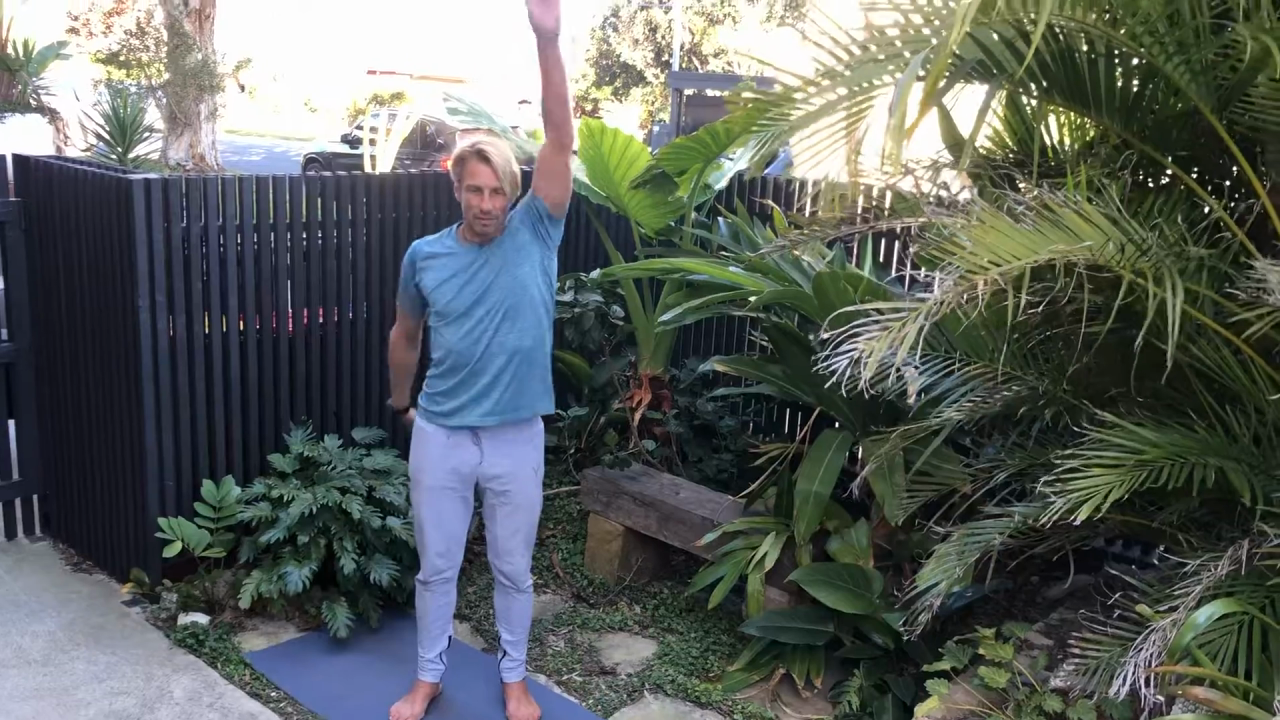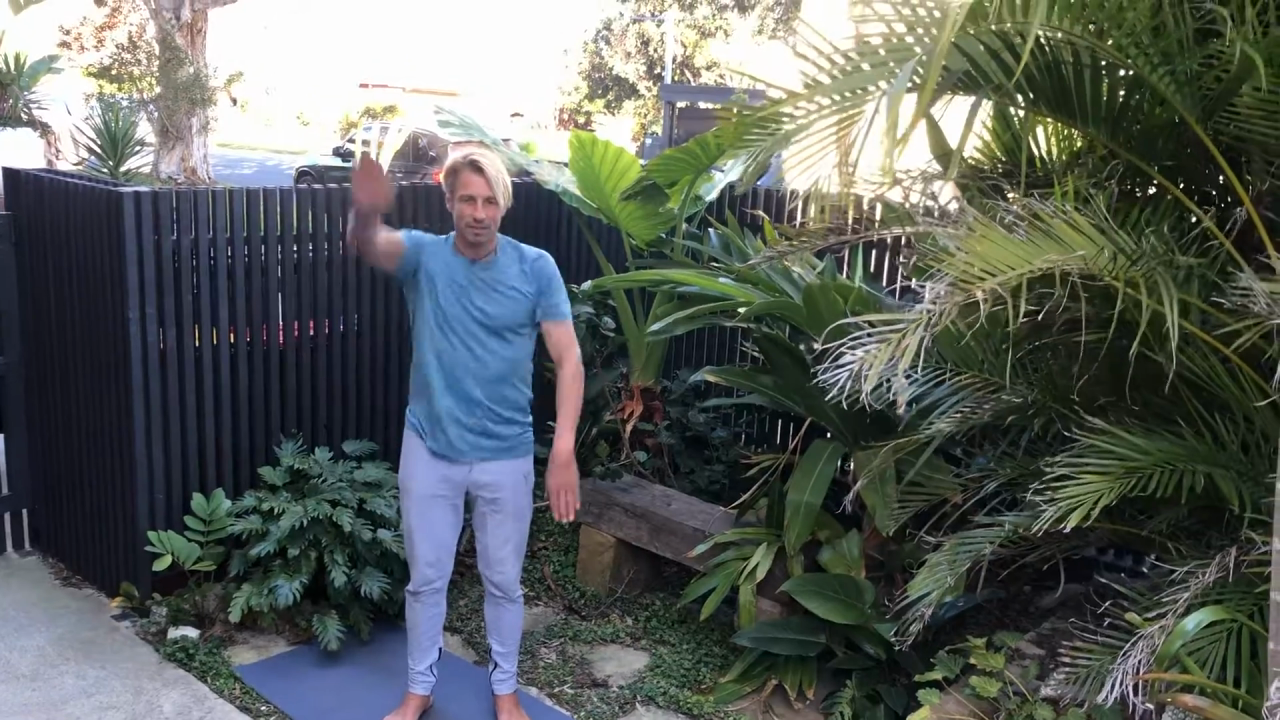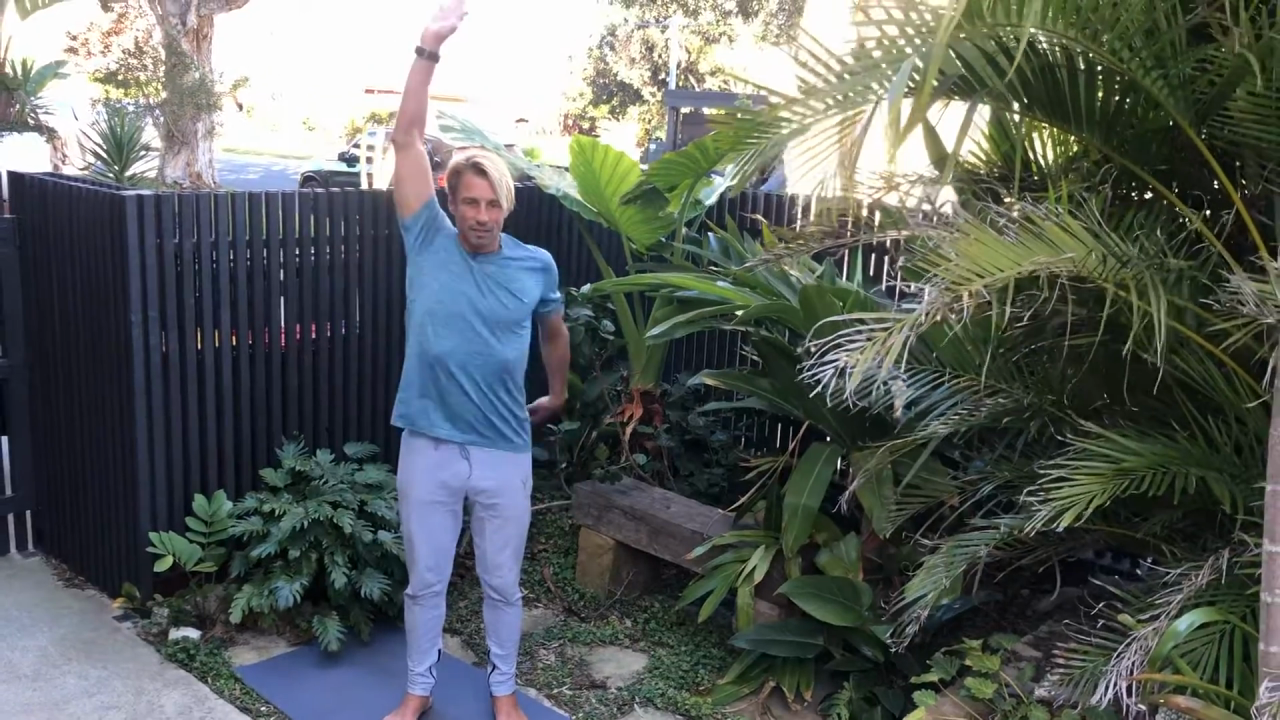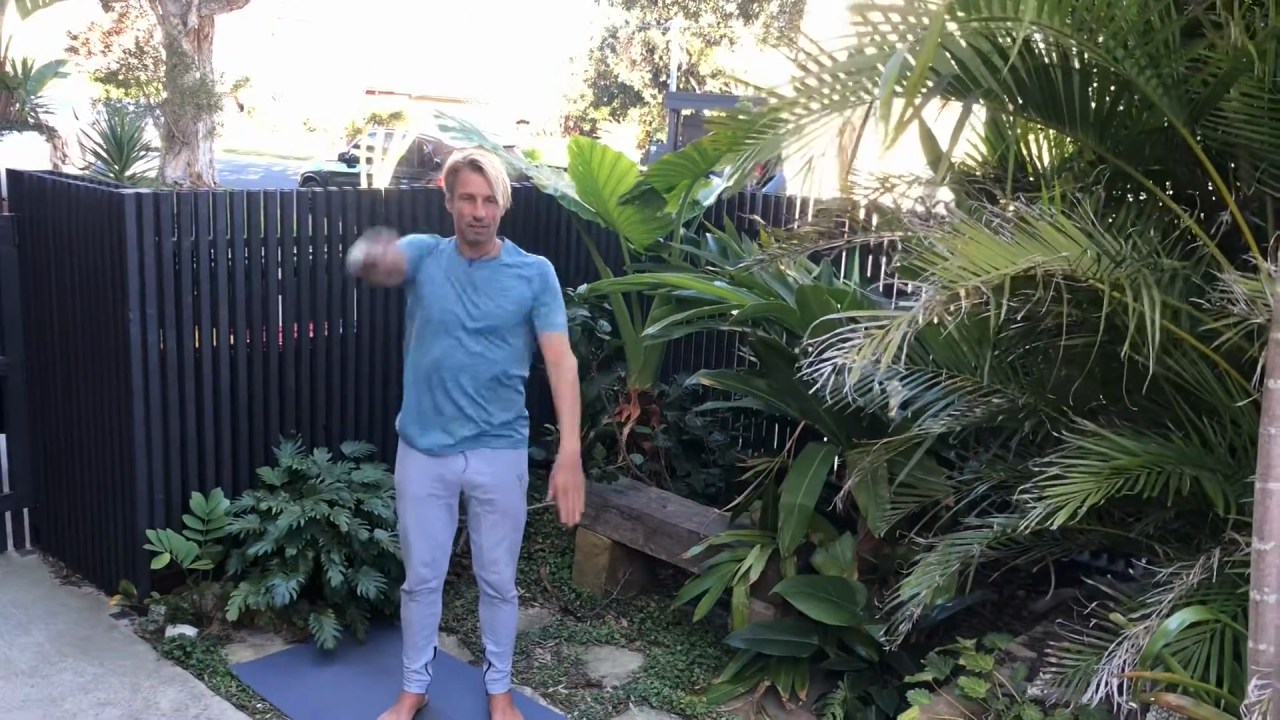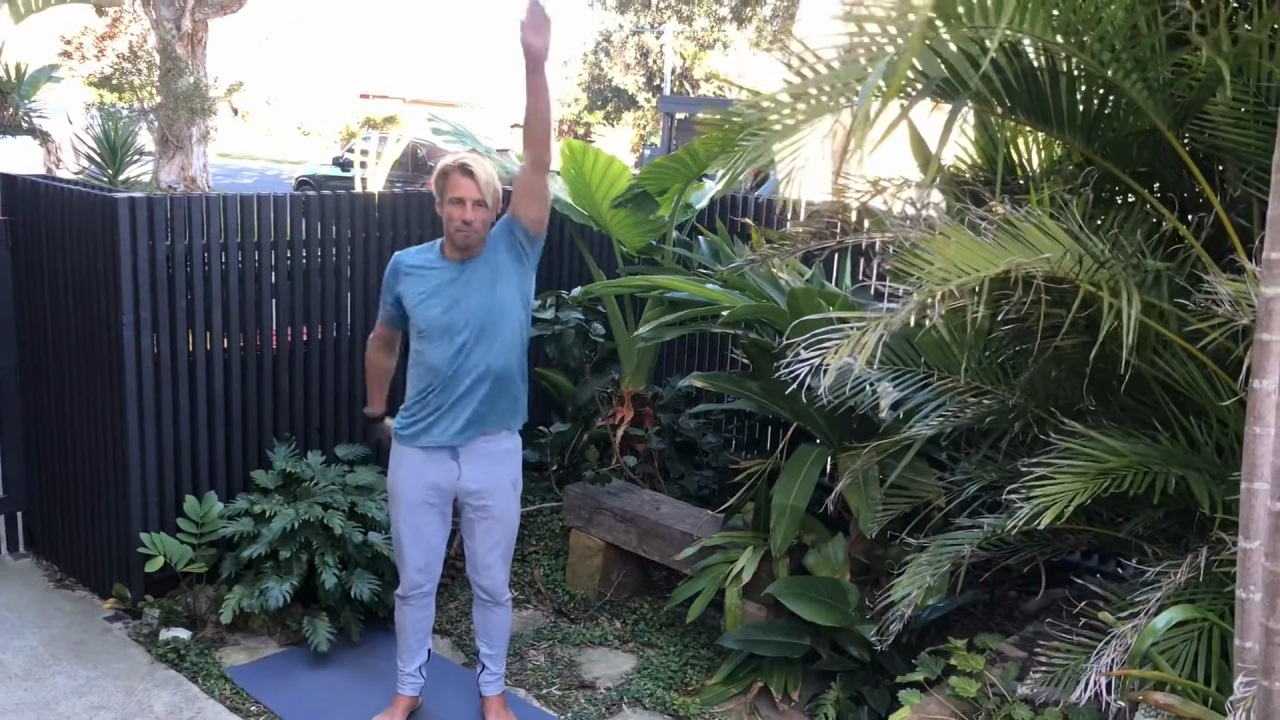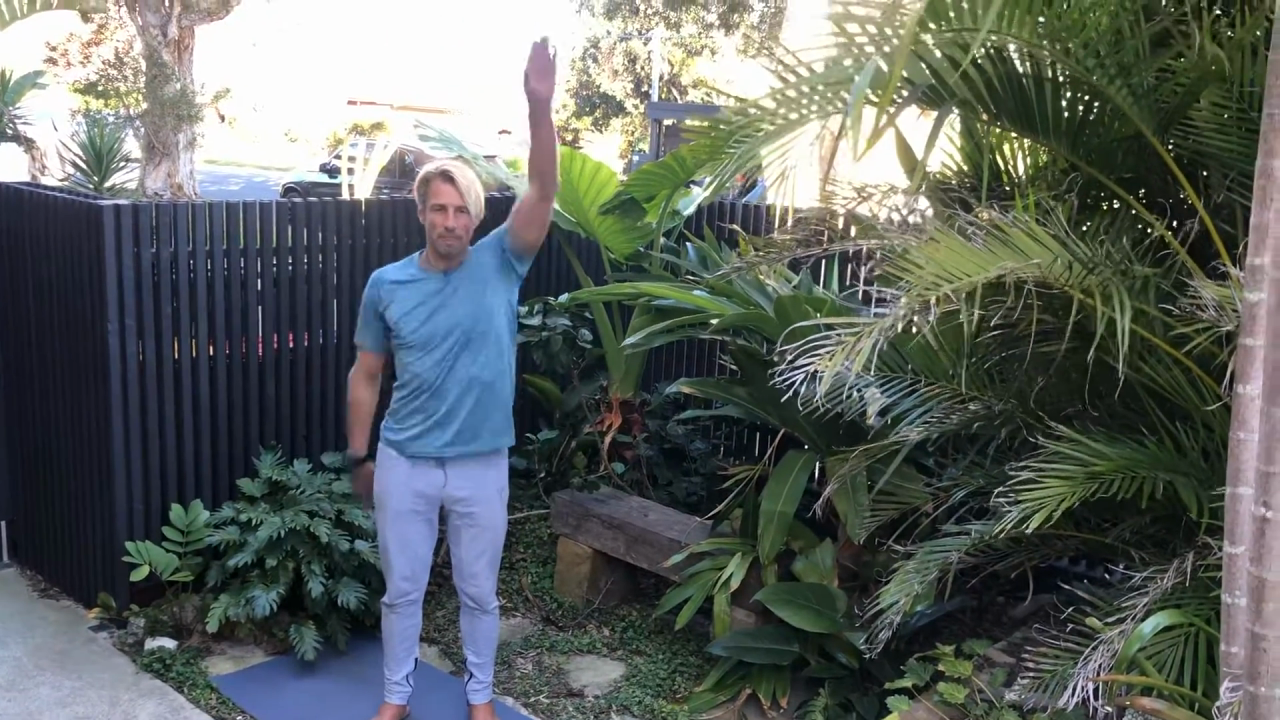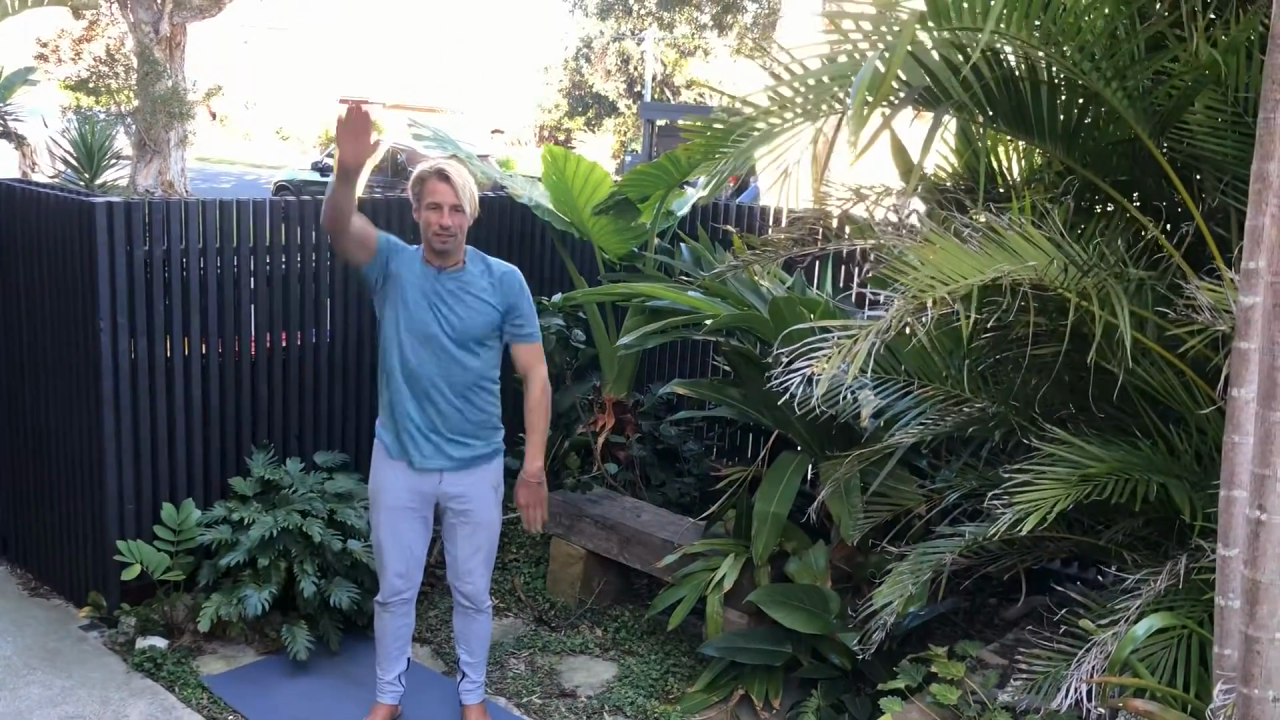
dt=0.4s
person 1, frame 1
left shoulder: (536, 234)
right shoulder: (424, 255)
left elbow: (560, 141)
right elbow: (404, 335)
right wrist: (401, 403)
left hip: (516, 437)
right hip: (439, 435)
left knee: (512, 569)
right knee: (436, 568)
person 1, frame 2
left shoulder: (535, 267)
right shoulder: (421, 255)
left elbow: (567, 356)
right elbow: (371, 247)
left wrist: (564, 450)
right wrist: (364, 213)
left hip: (507, 455)
right hip: (430, 450)
left knee: (503, 581)
right knee: (426, 579)
person 1, frame 3
left shoulder: (536, 265)
right shoulder: (427, 243)
left elbow: (555, 336)
right elbow: (406, 139)
left wrist: (556, 395)
left hip: (504, 455)
right hip: (429, 450)
left knee: (502, 584)
right knee: (425, 582)
person 1, frame 4
left shoulder: (534, 272)
right shoulder: (424, 255)
left elbow: (561, 360)
right elbow: (373, 256)
left wrist: (569, 452)
right wrist: (372, 256)
left hip: (501, 454)
right hip: (424, 452)
left knee: (498, 581)
right knee: (421, 578)
person 1, frame 5
left shoulder: (515, 250)
right shoulder: (406, 268)
left elbow: (534, 161)
right elbow: (383, 343)
left wrist: (533, 61)
right wrist: (377, 411)
left hip: (493, 453)
right hip: (418, 453)
left knee: (491, 584)
right knee: (414, 582)
person 1, frame 6
left shoulder: (499, 266)
right shoulder: (386, 283)
left elbow: (541, 190)
right elbow: (365, 374)
left wrist: (539, 102)
right wrist: (360, 456)
left hip: (480, 465)
right hip: (405, 463)
left knee: (478, 592)
right knee: (402, 590)
person 1, frame 7
left shoulder: (503, 281)
right shoulder: (389, 264)
left elbow: (535, 375)
right elbow: (339, 227)
left wrist: (533, 465)
right wrist: (348, 169)
left hip: (477, 467)
right hip: (399, 463)
left knee: (472, 591)
right knee: (395, 589)
